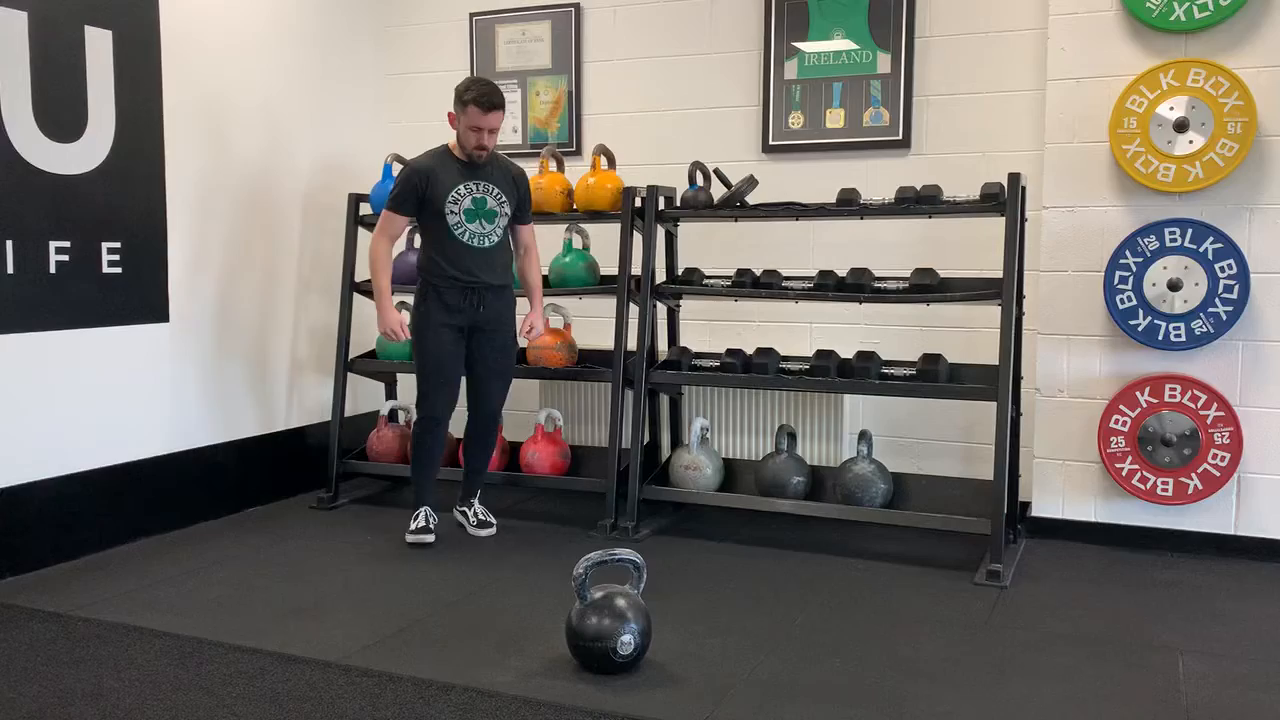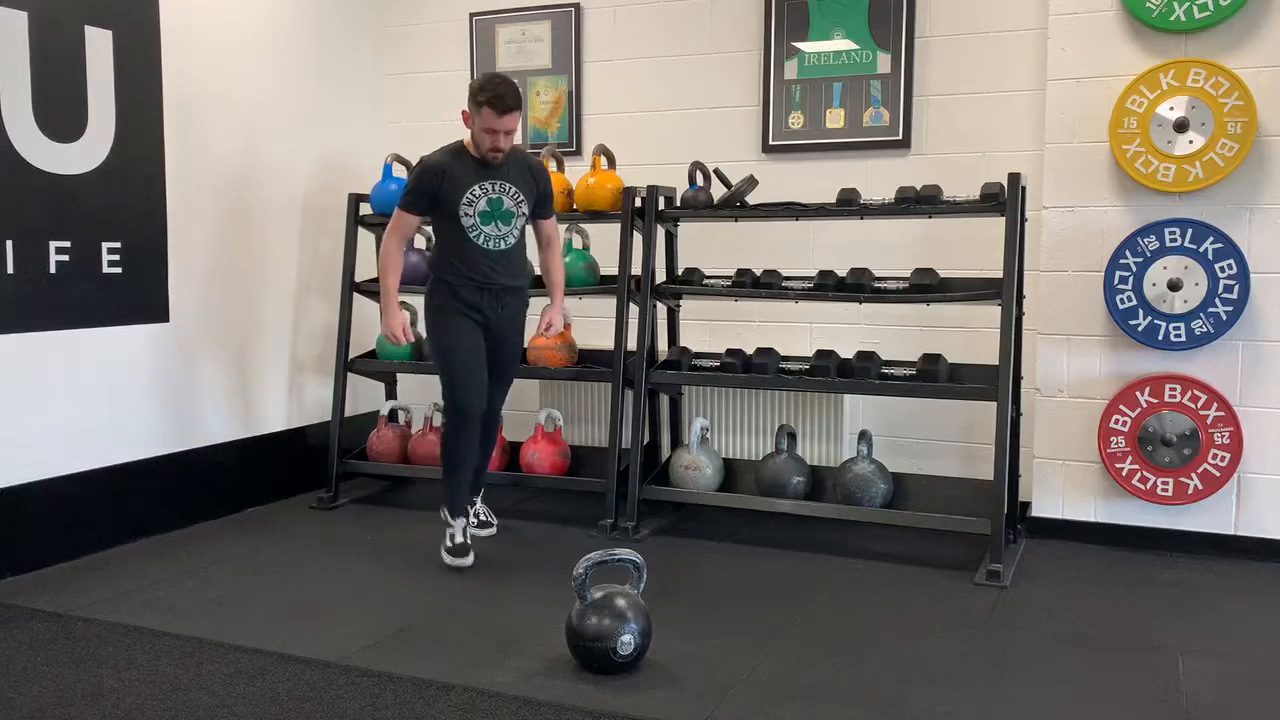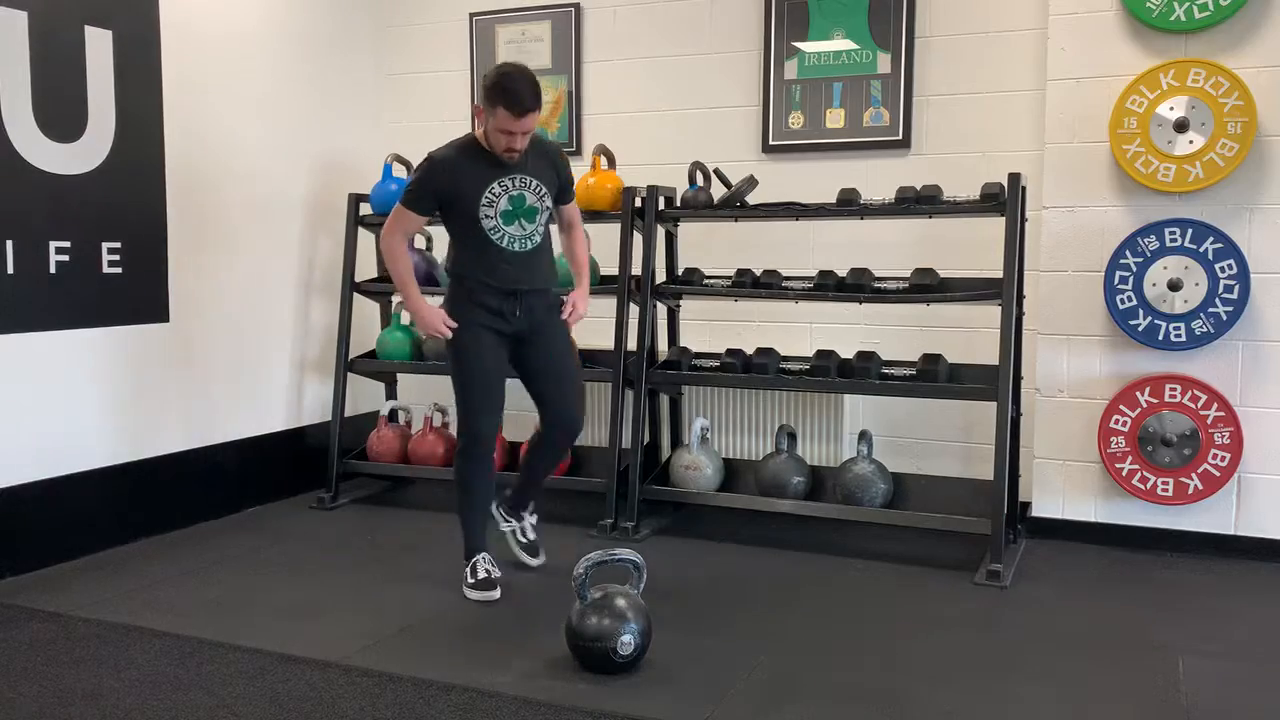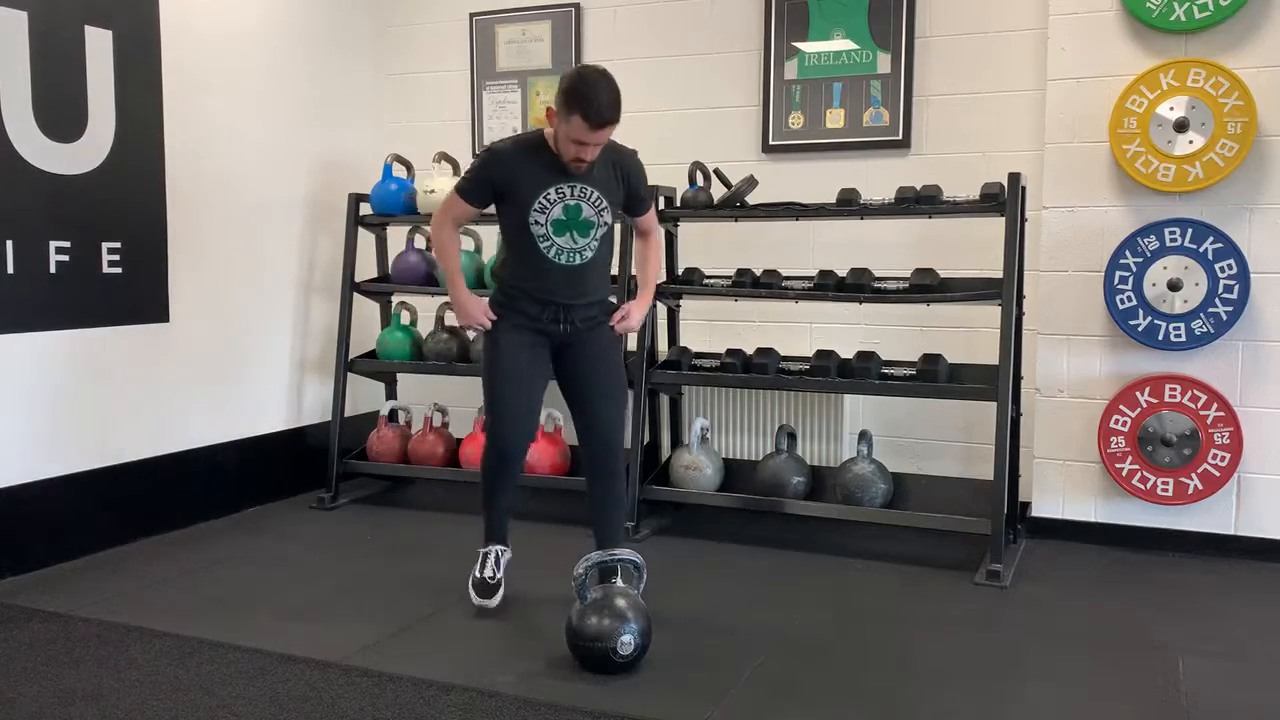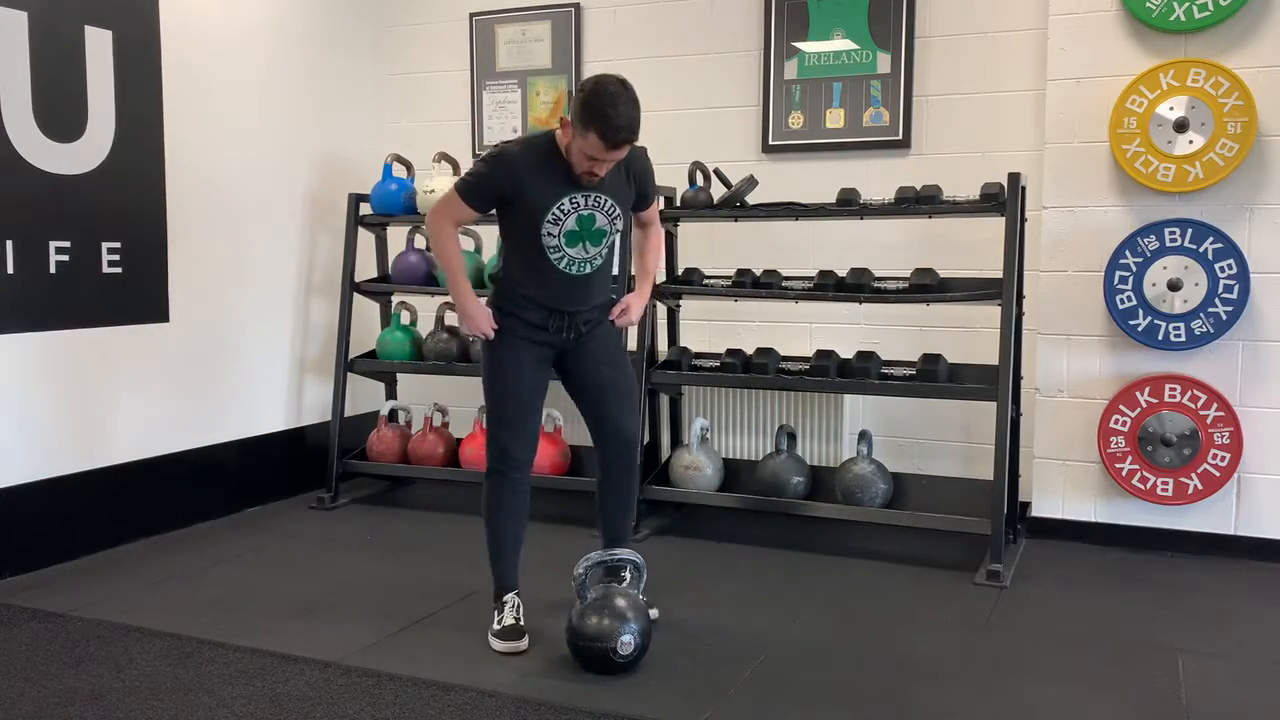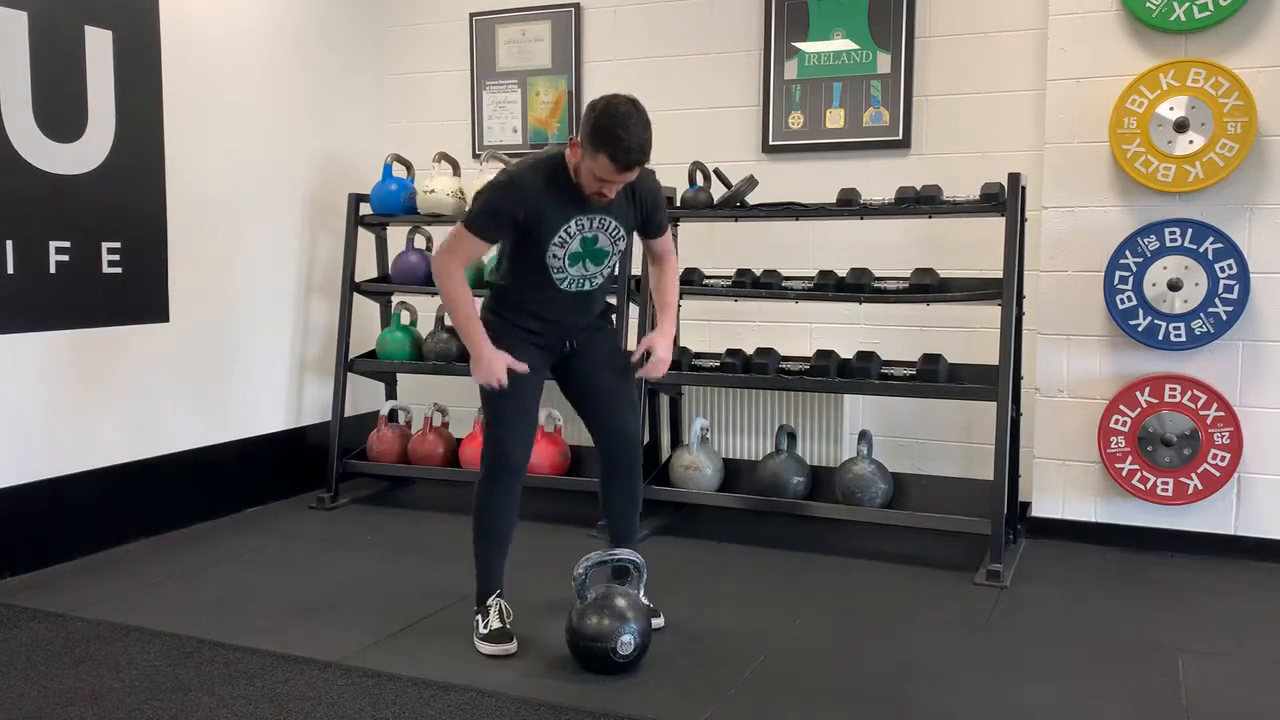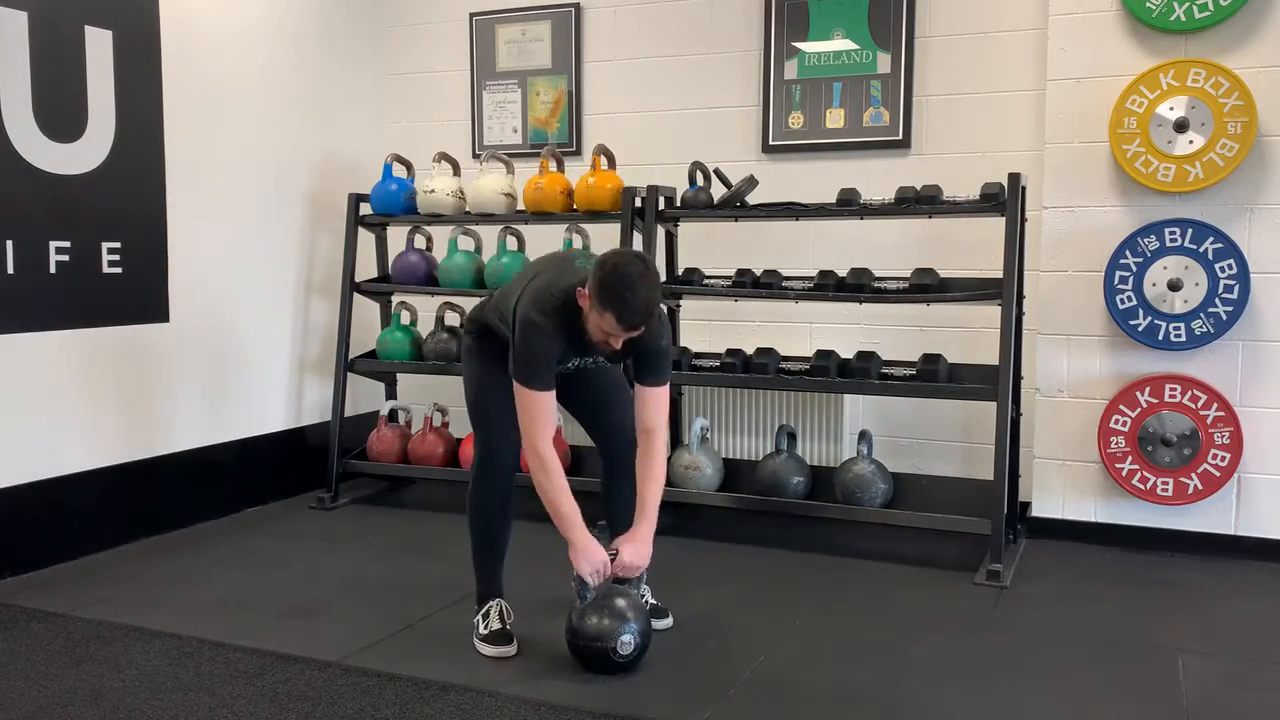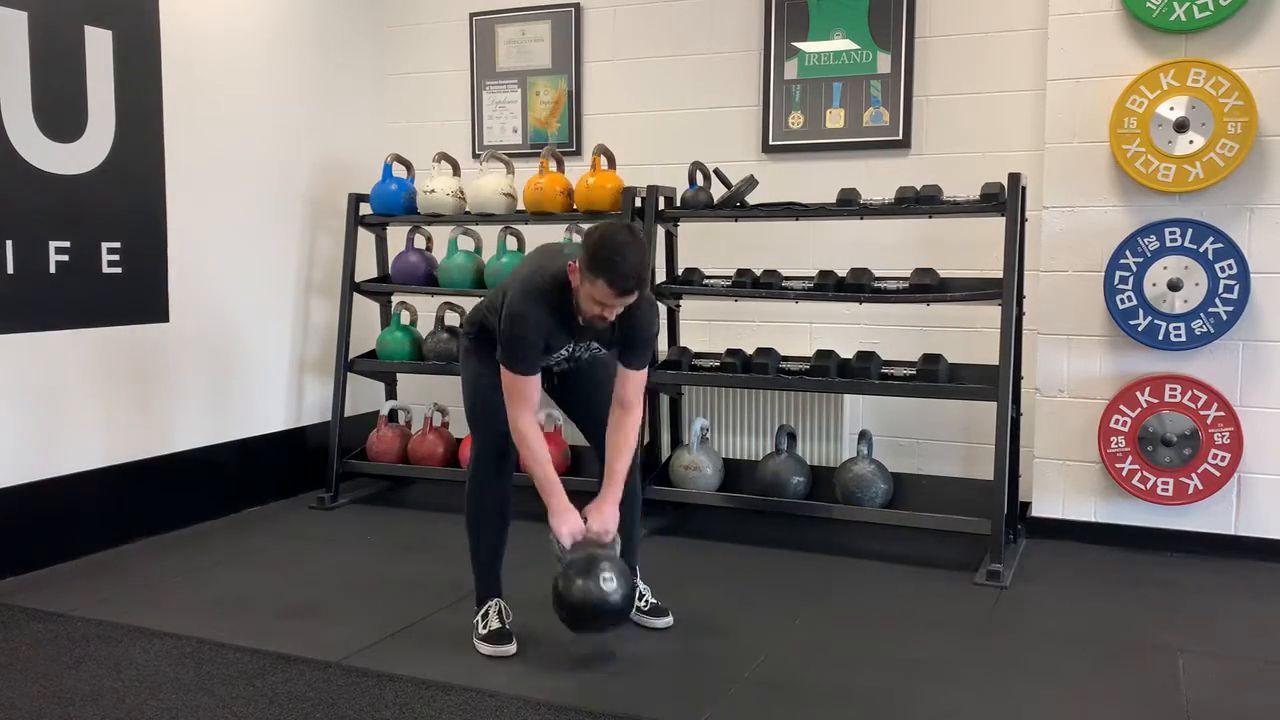
dt=0.4s
person 1, frame 1
left shoulder: (512, 176)
right shoulder: (423, 171)
left elbow: (525, 246)
right elbow: (383, 238)
left wrist: (536, 306)
right wrist: (386, 305)
left hip: (496, 309)
right hip: (441, 309)
left knee: (488, 410)
right knee: (434, 410)
left ankle: (469, 498)
right ankle: (422, 505)
person 1, frame 2
left shoulder: (531, 170)
right shoulder: (437, 169)
left elbow: (549, 239)
right elbow: (395, 236)
left wrist: (557, 301)
right wrist: (390, 307)
left hip: (509, 307)
right hip: (454, 306)
left knee: (489, 411)
right knee: (465, 406)
left ankle: (471, 495)
right ankle: (456, 514)
person 1, frame 3
left shoulder: (551, 159)
right shoulder: (447, 166)
left elbow: (571, 222)
right elbow: (393, 236)
left wrist: (581, 285)
right wrist: (417, 306)
left hip: (540, 310)
right hip: (476, 317)
left knee: (566, 420)
right knee: (479, 435)
left ankle: (516, 506)
right ankle: (477, 555)
person 1, frame 4
left shoulder: (623, 166)
right shoulder: (506, 160)
left elbow: (648, 232)
right elbow: (445, 220)
left wrist: (642, 298)
right wrist: (459, 295)
left hip: (591, 324)
right hip: (517, 321)
left knee: (605, 448)
right knee: (508, 440)
left ankle: (611, 576)
right ankle: (494, 547)
person 1, frame 5
left shoulder: (634, 167)
right shoulder: (514, 164)
left elbow: (650, 223)
right elbow: (441, 220)
left wrist: (642, 291)
right wrist: (466, 302)
left hip: (595, 325)
right hip: (519, 329)
left knee: (623, 446)
right knee: (511, 459)
left ankle: (618, 576)
right ankle: (506, 597)
person 1, frame 6
left shoulder: (645, 191)
right shoulder: (523, 185)
left elbow: (663, 256)
right elbow: (448, 259)
left wrist: (666, 326)
right wrist: (480, 348)
left hip: (590, 329)
right hip: (517, 331)
left knee: (624, 446)
right knee: (507, 457)
left ankle: (626, 582)
right ankle: (489, 599)
person 1, frame 7
left shoulder: (650, 328)
right shoulder: (542, 315)
left elbow: (652, 435)
right elbow: (539, 447)
left wrist: (643, 532)
right wrist: (579, 540)
left hip: (578, 355)
right hip: (496, 343)
left knee: (624, 442)
right knee: (498, 455)
left ankle: (625, 577)
right ankle: (490, 603)
person 1, frame 8
left shoulder: (640, 309)
right shoulder: (529, 302)
left elbow: (628, 406)
right elbow: (522, 418)
left wrist: (610, 501)
right wrist: (559, 508)
left hip: (574, 359)
right hip: (493, 349)
left knee: (621, 456)
right knee: (493, 458)
left ankle: (627, 582)
right ankle: (489, 603)
